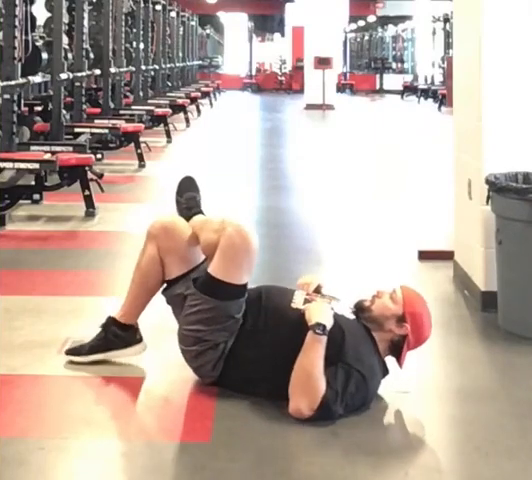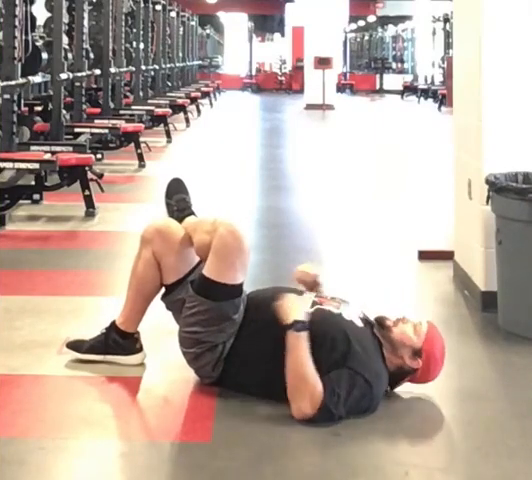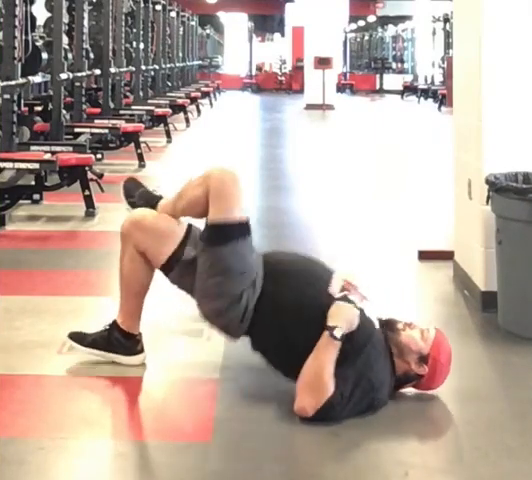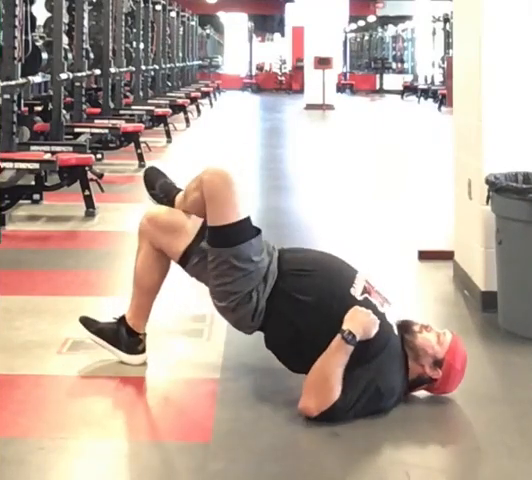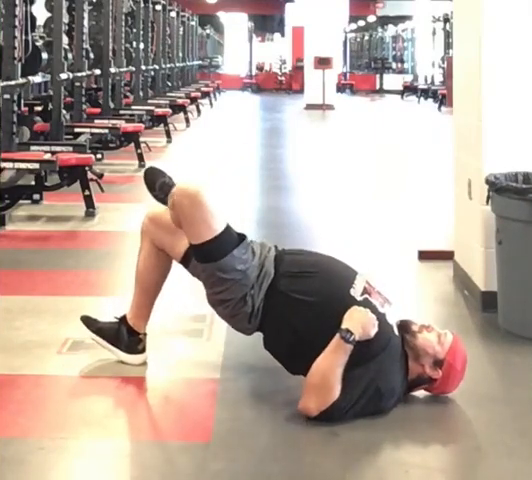
dt=1s
person 1, frame 1
left shoulder: (362, 370)
right shoulder: (356, 331)
left elbow: (302, 406)
left wrist: (319, 328)
right wrist: (312, 295)
left hip: (213, 348)
right hip: (236, 320)
left knee: (235, 235)
right knee: (163, 231)
left ankle: (195, 220)
right ankle: (121, 331)
person 1, frame 2
left shoulder: (368, 377)
right shoulder: (363, 327)
left elbow: (304, 406)
left wrist: (295, 324)
right wrist: (311, 290)
left hip: (216, 349)
right hip: (239, 320)
left knee: (228, 236)
right knee: (157, 234)
left ankle: (187, 220)
right ankle: (122, 338)
person 1, frame 3
left shoulder: (373, 377)
right shoulder: (376, 335)
left elbow: (308, 405)
left wrist: (335, 330)
right wrist: (346, 287)
left hip: (237, 294)
right hip: (258, 277)
left knee: (223, 180)
right knee: (136, 227)
left ankle: (160, 208)
right ankle: (124, 337)
person 1, frame 4
left shoulder: (385, 378)
right shoulder: (388, 333)
left elbow: (313, 405)
left wrist: (349, 337)
left hip: (252, 293)
right hip: (272, 269)
left knee: (216, 181)
right knee: (153, 224)
left ankle: (179, 201)
right ankle: (131, 335)
person 1, frame 5
left shoulder: (385, 377)
right shoulder: (389, 331)
left elbow: (313, 404)
left wrist: (349, 336)
left hip: (251, 295)
right hip: (269, 267)
left knee: (189, 197)
right knee: (155, 224)
left ankle: (174, 196)
right ankle: (132, 334)
